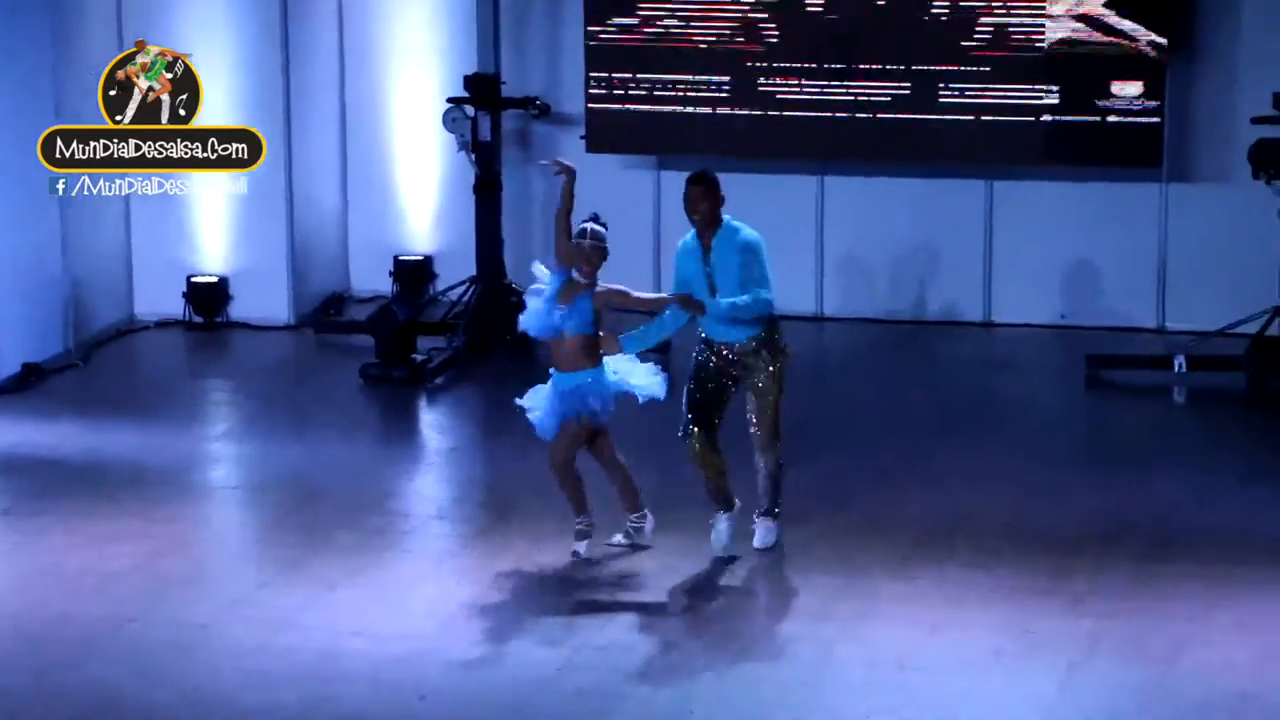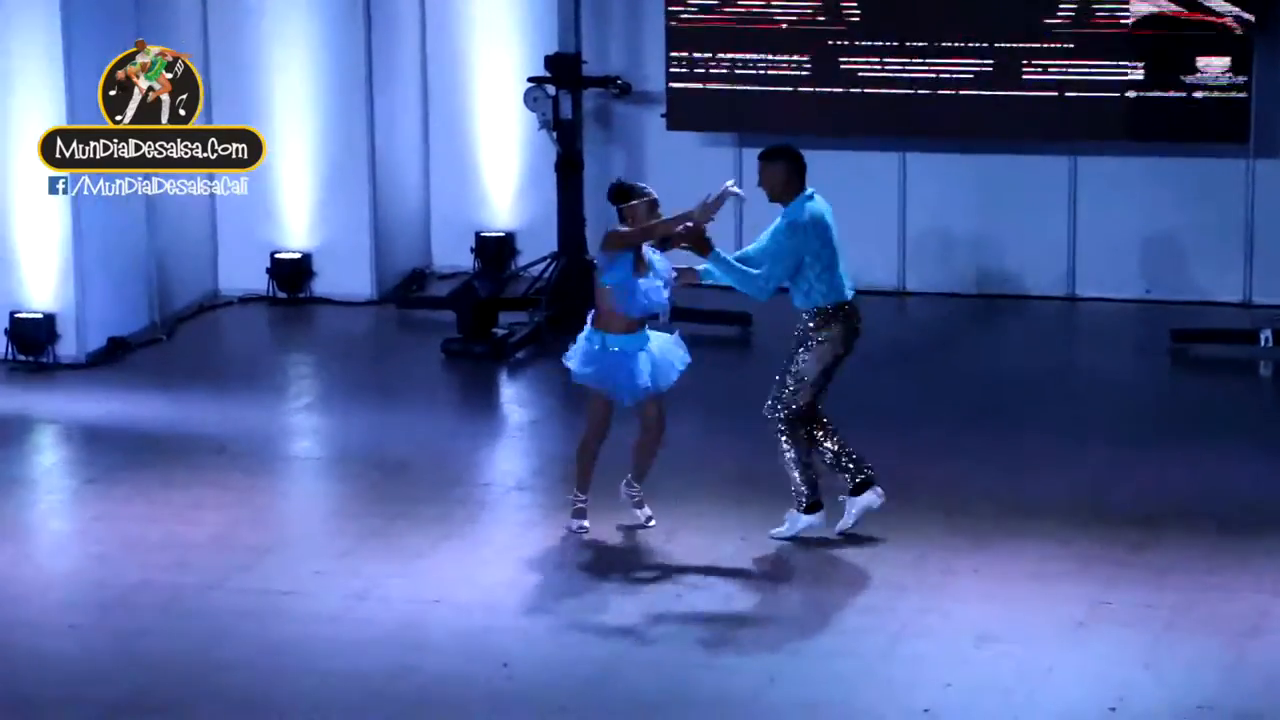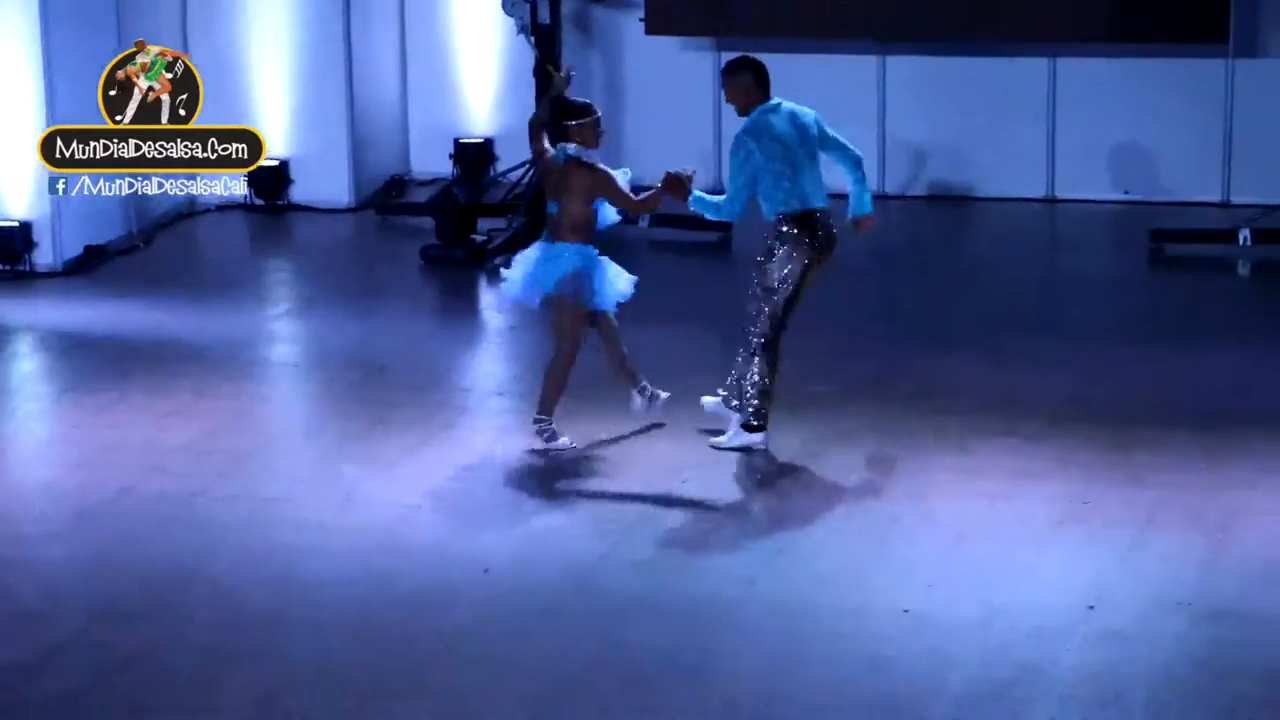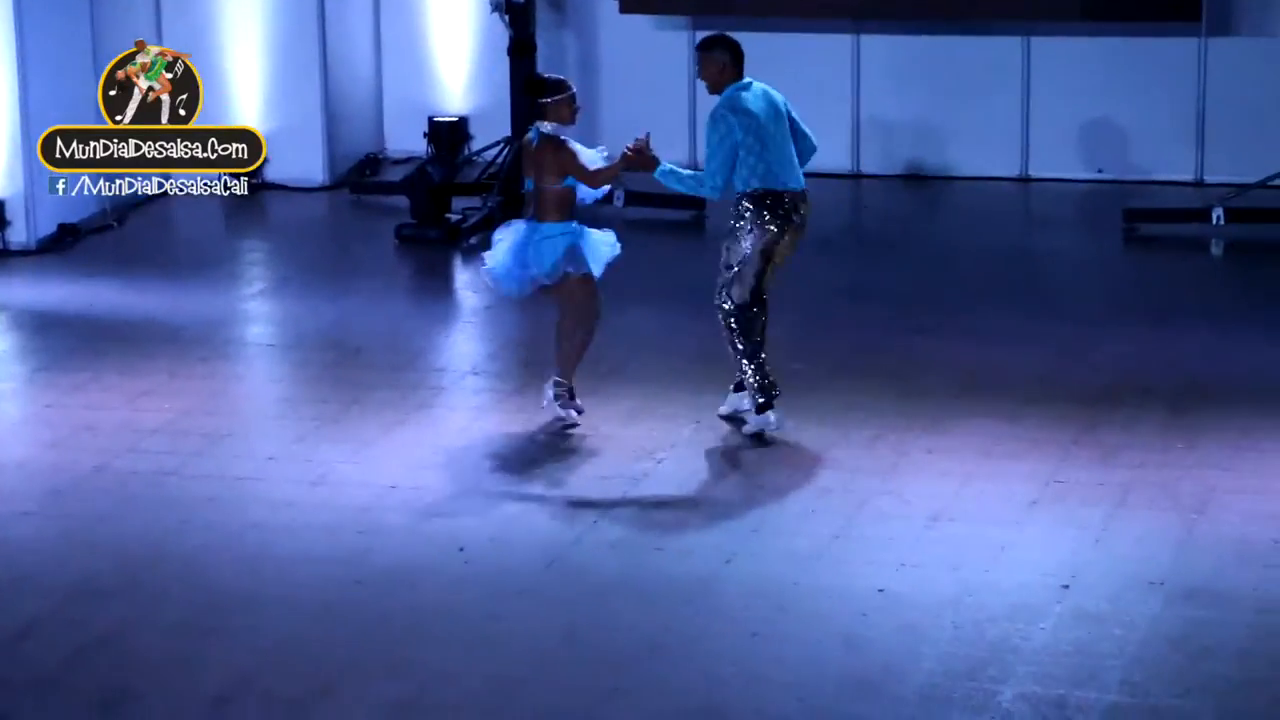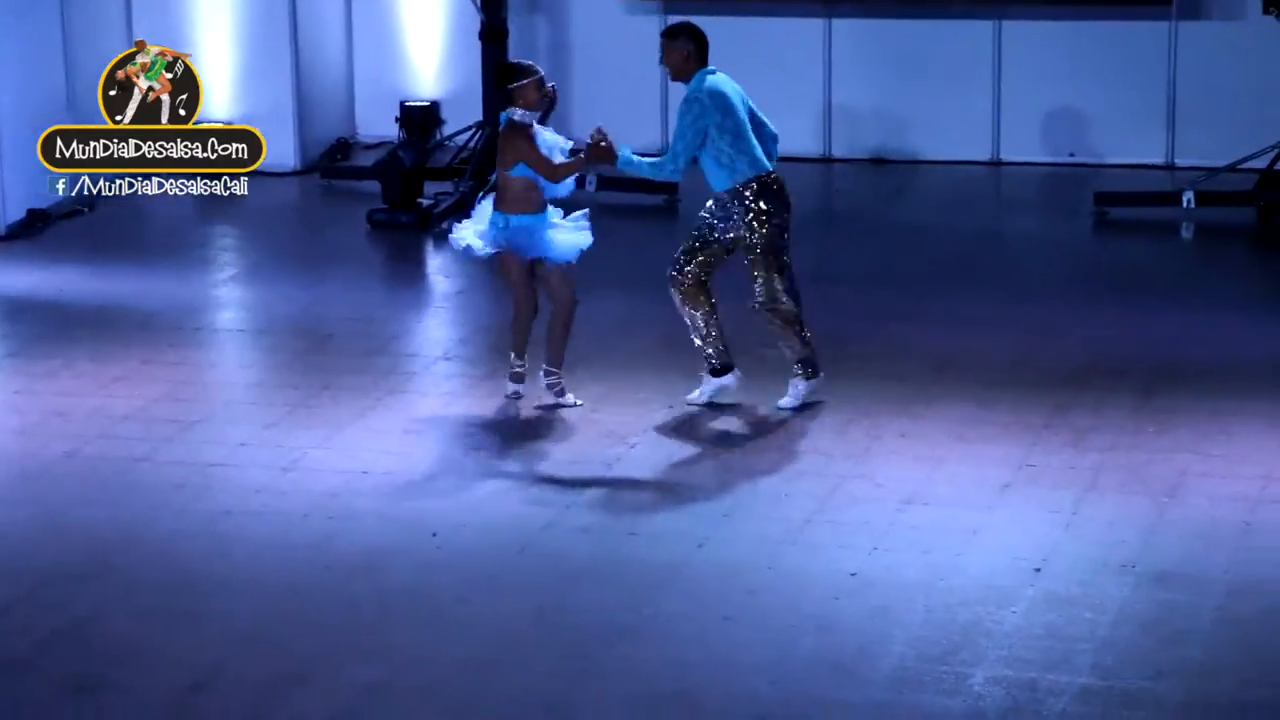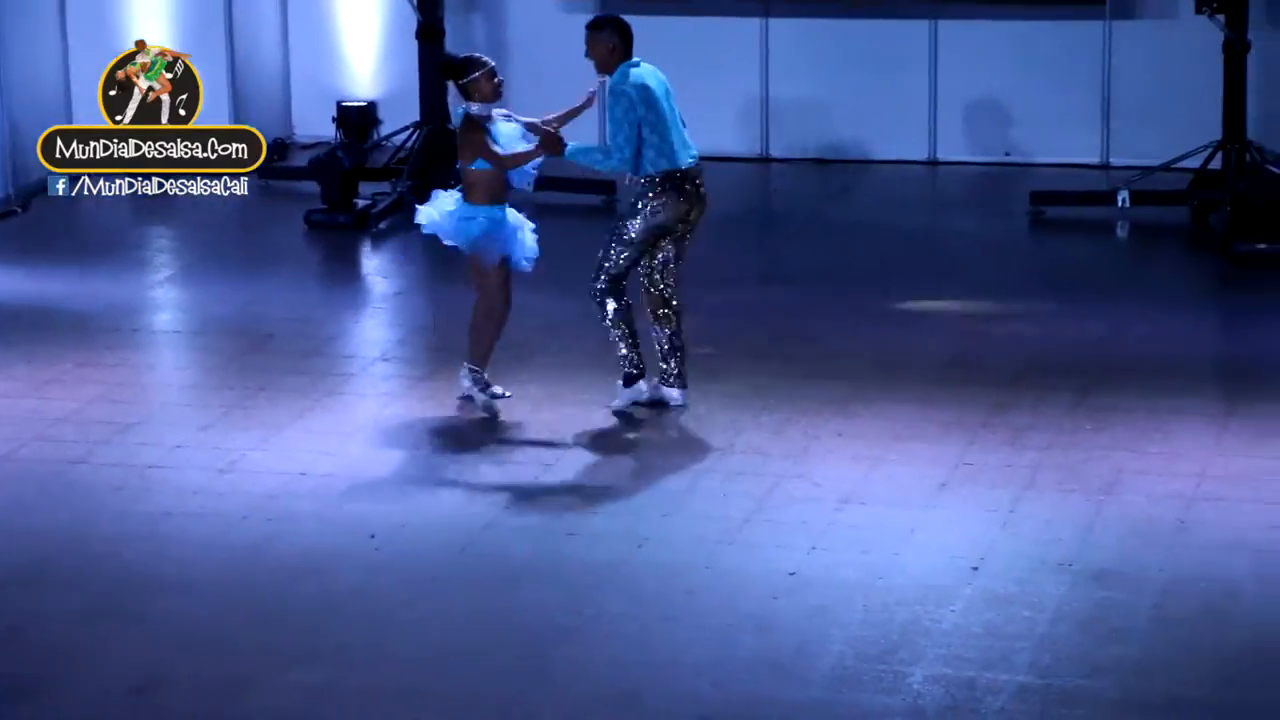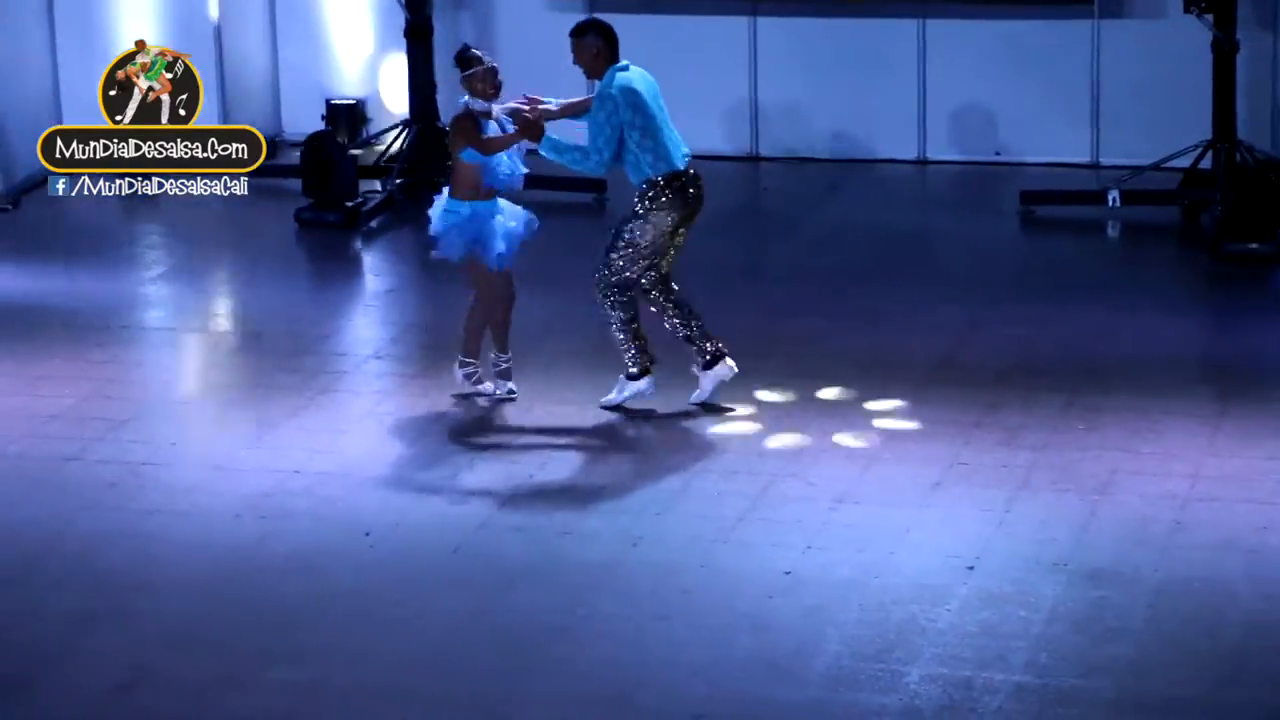
dt=0.3s
person 1, frame 1
left shoulder: (745, 242)
right shoulder: (685, 250)
left elbow: (760, 303)
right elbow: (677, 315)
left wrist: (705, 308)
right wrist: (626, 343)
left hip: (758, 349)
right hip: (713, 350)
left knee: (764, 440)
right knee: (696, 433)
left ankle: (766, 515)
right ankle: (724, 509)
person 1, frame 2
left shoulder: (800, 223)
right shoulder: (807, 209)
left elbow: (762, 288)
right elbow: (760, 254)
left wrist: (710, 255)
right wrist: (702, 272)
left hip: (824, 325)
right hip: (836, 318)
left knee: (783, 414)
right knee: (802, 412)
left ankle: (808, 508)
right ankle: (861, 488)
person 1, frame 3
left shoulder: (749, 137)
right shoulder: (804, 117)
left elbow: (733, 209)
right elbow: (853, 159)
left wrist: (689, 196)
right wrist: (860, 208)
left hip: (792, 234)
right hip: (821, 228)
left knee: (761, 329)
right knee: (766, 320)
left ankle: (752, 427)
right ankle: (736, 400)
person 1, frame 4
left shoulder: (725, 114)
right shoulder: (769, 96)
left elbow: (712, 186)
right elbow: (807, 146)
left wrist: (656, 168)
left hip: (760, 212)
right hip: (792, 206)
left knee: (734, 305)
right knee: (744, 300)
left ankle: (765, 408)
right ankle: (749, 390)
person 1, frame 5
left shoulder: (698, 99)
right shoulder: (723, 86)
left elbow: (673, 168)
right elbow: (768, 136)
left wrist: (618, 159)
left hip: (754, 201)
right hip: (733, 201)
left knee: (773, 294)
right knee: (685, 276)
left ankle: (805, 374)
right ankle: (720, 372)
person 1, frame 6
left shoulder: (623, 91)
right shoulder: (650, 76)
left elbow: (620, 160)
left wrist: (567, 151)
left hip: (663, 193)
right hip: (689, 185)
left knee: (608, 282)
right knee: (659, 285)
left ankle: (632, 378)
right ankle: (672, 383)
person 1, frame 7
left shoulder: (610, 93)
right shoulder: (639, 78)
left elbow: (599, 160)
left wrist: (542, 140)
right wrist: (554, 112)
left hip: (662, 195)
right hip: (684, 186)
left knee: (613, 281)
right knee: (652, 282)
left ankle: (636, 375)
right ankle: (711, 361)
person 2, frame 1
left shoulder: (604, 296)
right shoulder: (560, 275)
left elbow: (658, 302)
right elbow: (562, 220)
left wrist: (701, 305)
right wrist: (569, 180)
left hip: (588, 385)
right hip: (564, 387)
left knee: (560, 461)
right knee: (606, 459)
left ankle: (583, 524)
right ankle: (637, 520)
person 2, frame 2
left shoulder: (646, 249)
right shoulder: (614, 241)
right elbow: (674, 231)
right wrist: (706, 208)
left hip: (638, 347)
right hip: (606, 347)
left knee: (654, 423)
right knee: (597, 428)
left ankle: (634, 487)
right ankle: (579, 500)
person 2, frame 3
left shoulder: (551, 161)
right shoulder: (593, 174)
left elbow: (537, 127)
right elbow: (634, 207)
left wrist: (555, 93)
right wrist: (668, 189)
left hip: (561, 259)
right hip: (570, 262)
left knee: (608, 328)
right knee: (569, 345)
left ankle: (640, 392)
right ankle: (544, 422)
person 2, frame 4
left shoulder: (532, 143)
right shoulder: (559, 149)
right elbow: (595, 180)
right wrist: (627, 159)
left hip: (536, 237)
right hip: (557, 240)
left knee: (572, 313)
right knee: (585, 314)
left ankle: (562, 387)
right ankle: (561, 387)
person 2, frame 5
left shoulder: (528, 127)
right shoulder: (517, 135)
right elbow: (552, 172)
left wrist: (548, 105)
right wrist: (590, 157)
left hip: (540, 224)
right hip: (513, 229)
left knee: (566, 298)
right knee: (526, 307)
left ankle: (553, 373)
right ankle: (518, 365)
person 2, frame 6
left shoulder: (499, 117)
right shoulder: (471, 128)
left elbow: (546, 126)
right elbow: (502, 162)
left wrist: (583, 105)
right wrist: (541, 148)
left hip: (495, 218)
right hip: (477, 221)
left knee: (494, 300)
right knee: (496, 302)
left ankle: (476, 373)
right ankle: (475, 374)
person 2, frame 7
left shoulder: (501, 113)
right shoulder: (466, 121)
right elbow: (485, 146)
right wrist: (521, 134)
left hip: (490, 212)
right hip: (465, 216)
left knee: (500, 291)
right knee: (496, 293)
left ankle: (469, 368)
right ankle: (497, 362)
